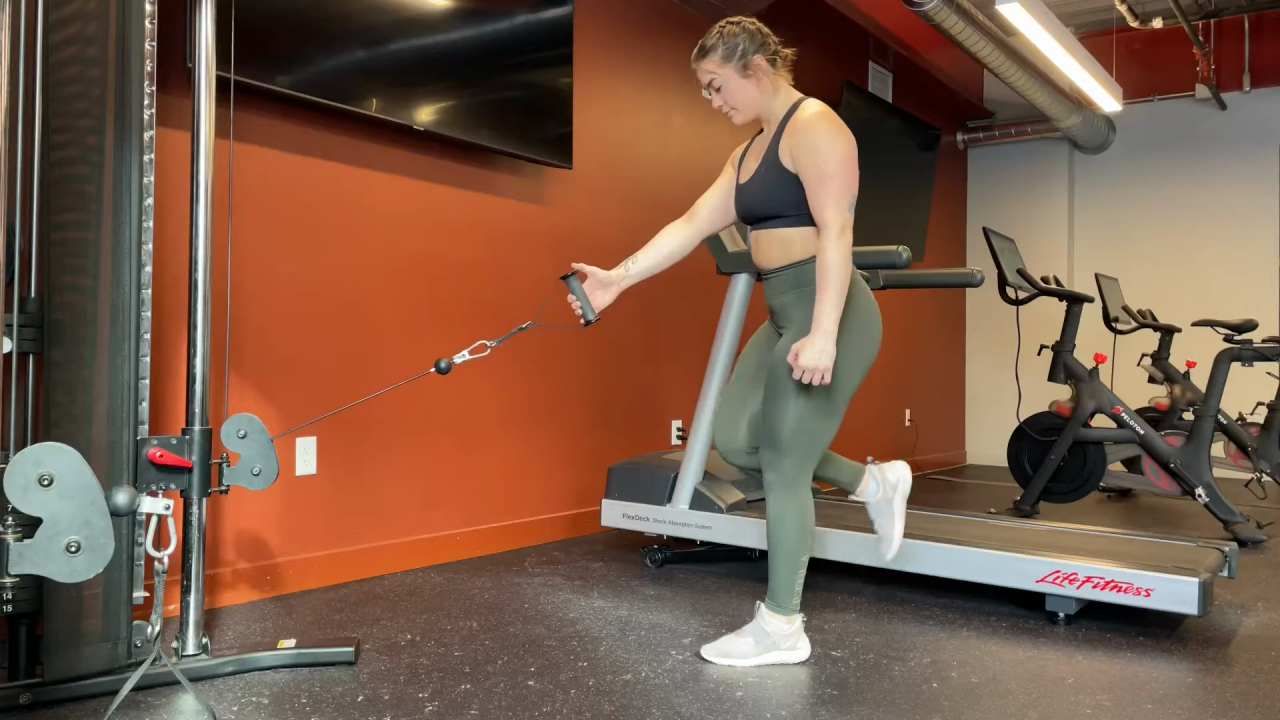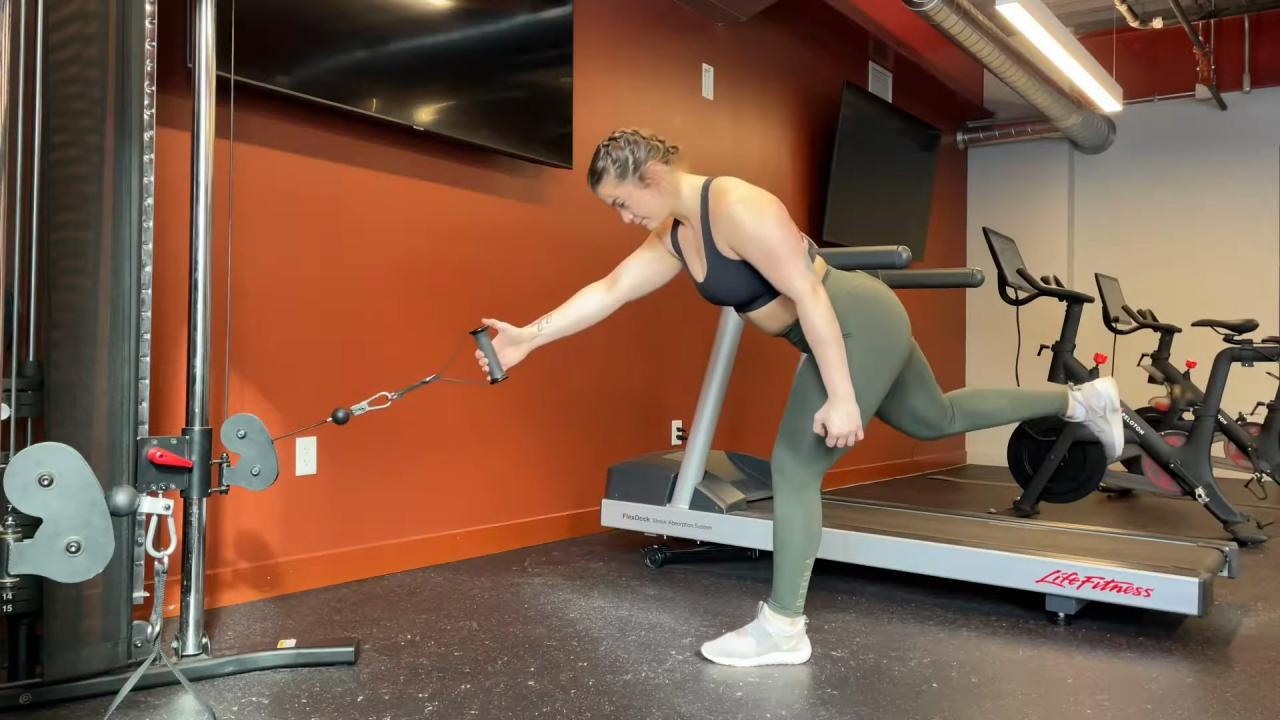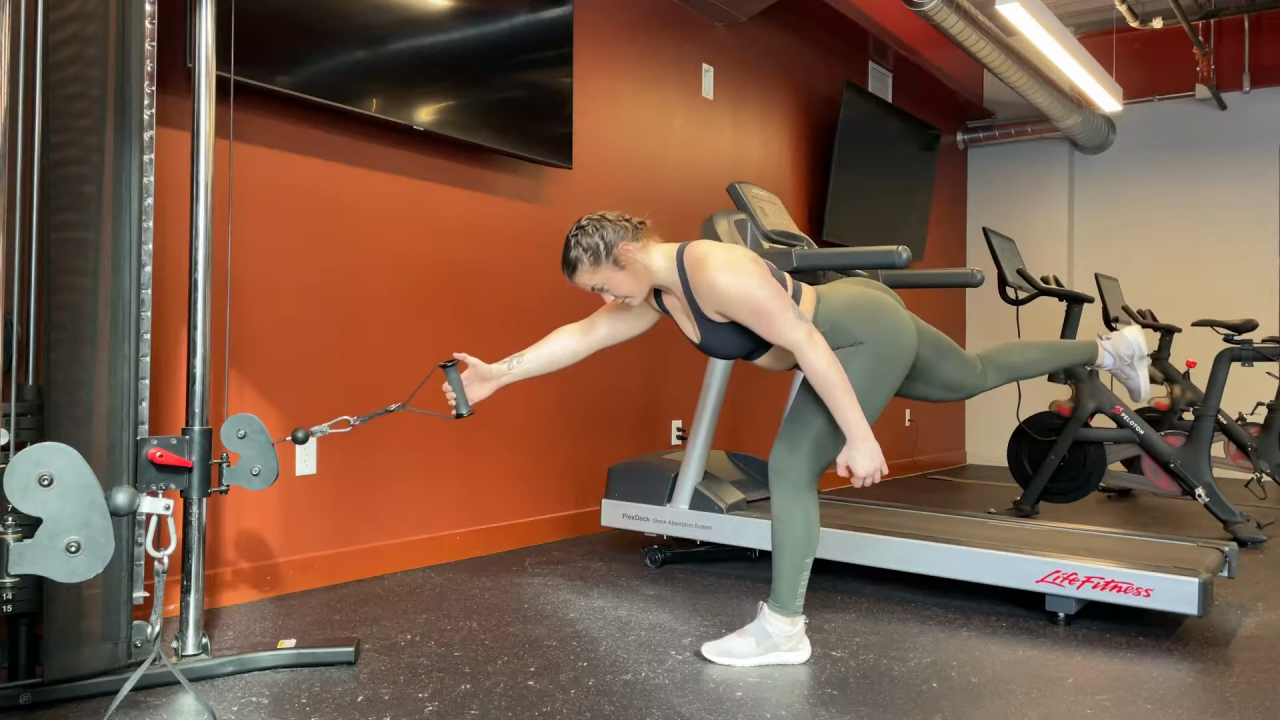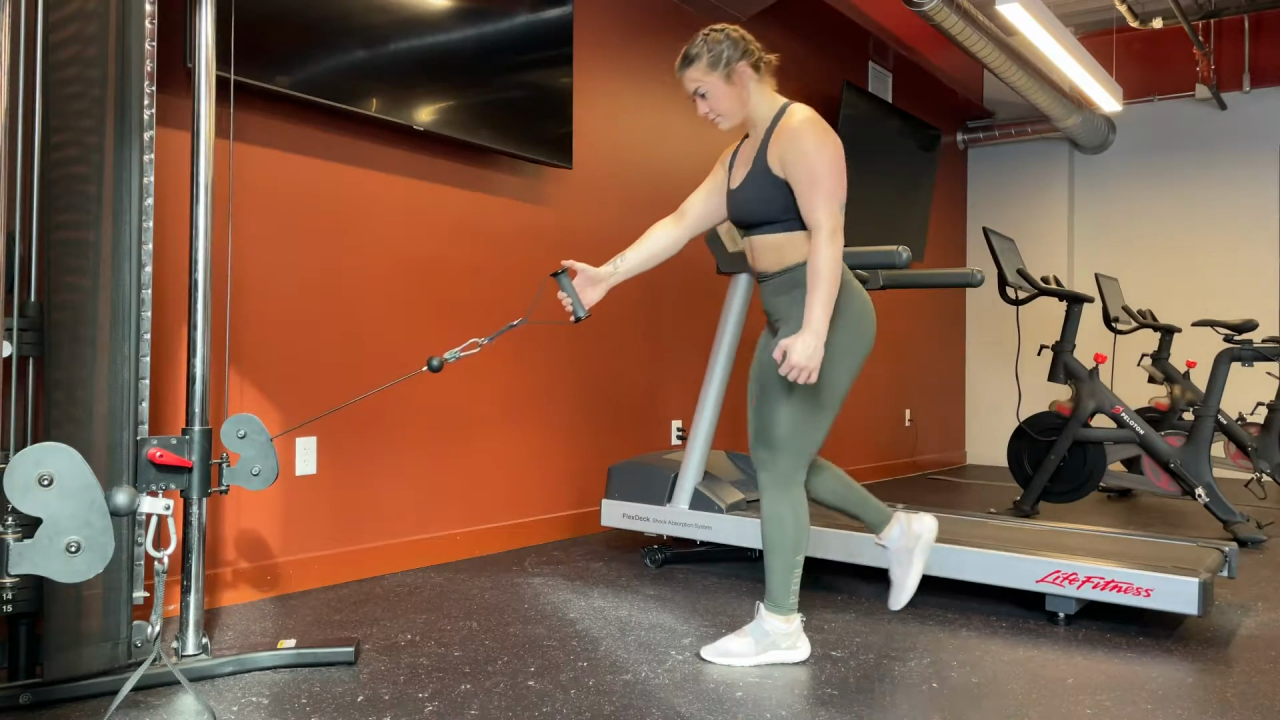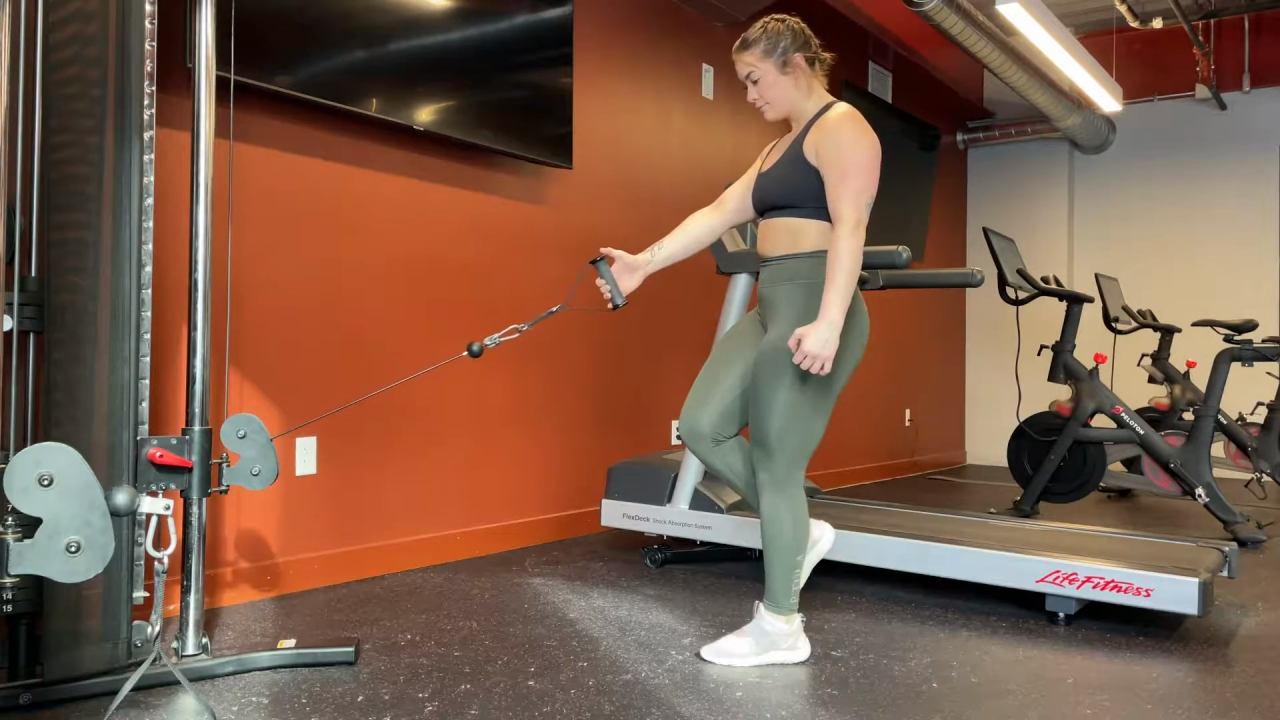
dt=1s
person 1, frame 1
left shoulder: (814, 126)
right shoulder: (751, 149)
left elbow: (837, 233)
right elbow: (692, 224)
left wrist: (823, 333)
right wrist: (617, 279)
left hip: (828, 315)
right hip: (786, 316)
left knee: (782, 466)
right knee: (736, 443)
left ankle: (780, 629)
right ankle: (873, 480)
person 1, frame 2
left shoulder: (733, 207)
right shoulder: (674, 237)
left elbow: (807, 295)
right elbow: (609, 289)
left wrist: (840, 396)
right wrist: (529, 337)
left hip: (861, 325)
right hip: (860, 327)
left knee: (794, 467)
right knee: (937, 419)
left ankle: (783, 629)
right ankle: (1081, 401)
person 1, frame 3
left shoulder: (714, 273)
right shoulder: (656, 293)
left elbow: (806, 344)
right elbow: (580, 336)
left wrist: (859, 436)
right wrist: (497, 373)
left hip: (870, 334)
right hip: (867, 322)
left knee: (791, 468)
right knee: (976, 375)
left ankle: (782, 628)
right ankle: (1109, 349)
person 1, frame 4
left shoulder: (802, 132)
right shoulder: (741, 152)
left elbow: (826, 238)
right elbow: (681, 223)
left wrist: (813, 336)
right wrist: (608, 275)
left hip: (824, 318)
right hip: (785, 317)
left knee: (777, 467)
right knee: (784, 461)
left ankle: (781, 630)
right ankle: (898, 528)
person 1, frame 5
left shoulder: (841, 128)
right shoulder: (781, 147)
left elbow: (849, 229)
right elbow: (718, 213)
left wrist: (827, 322)
right wrist: (643, 263)
left hip: (815, 314)
right hip: (772, 311)
left knee: (774, 465)
right knee: (703, 427)
left ankle: (780, 629)
right ankle: (799, 532)
